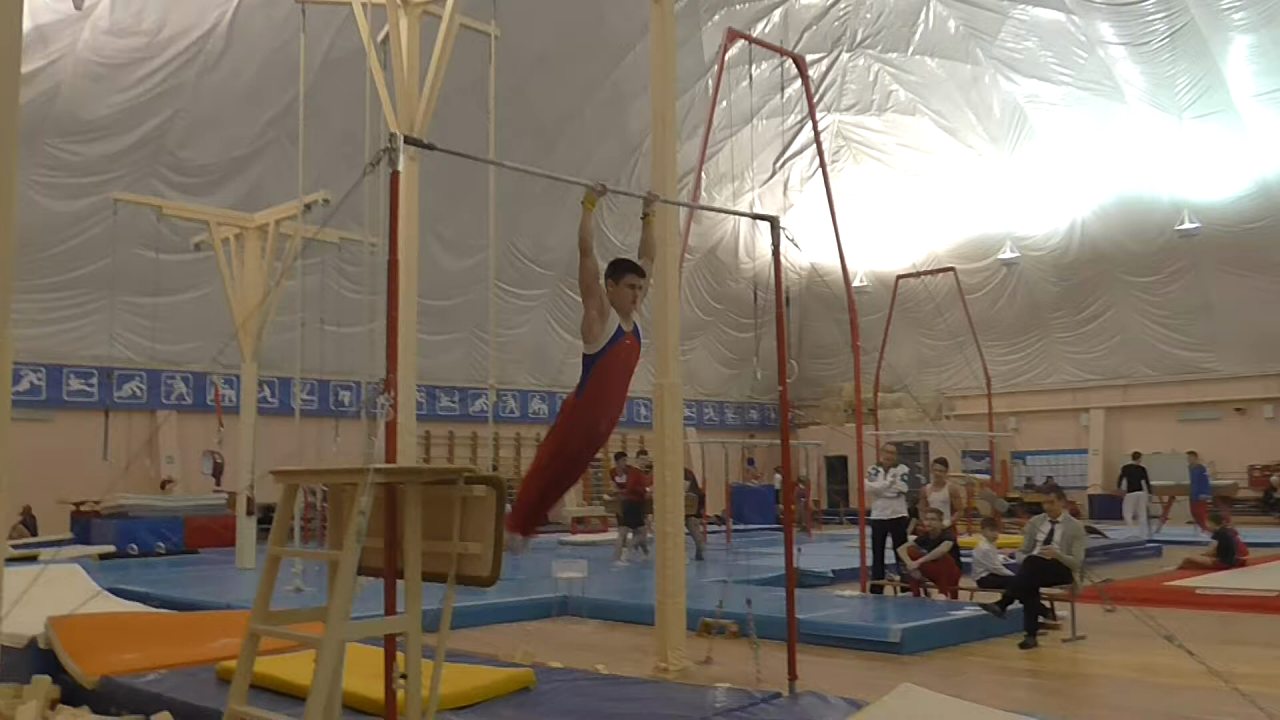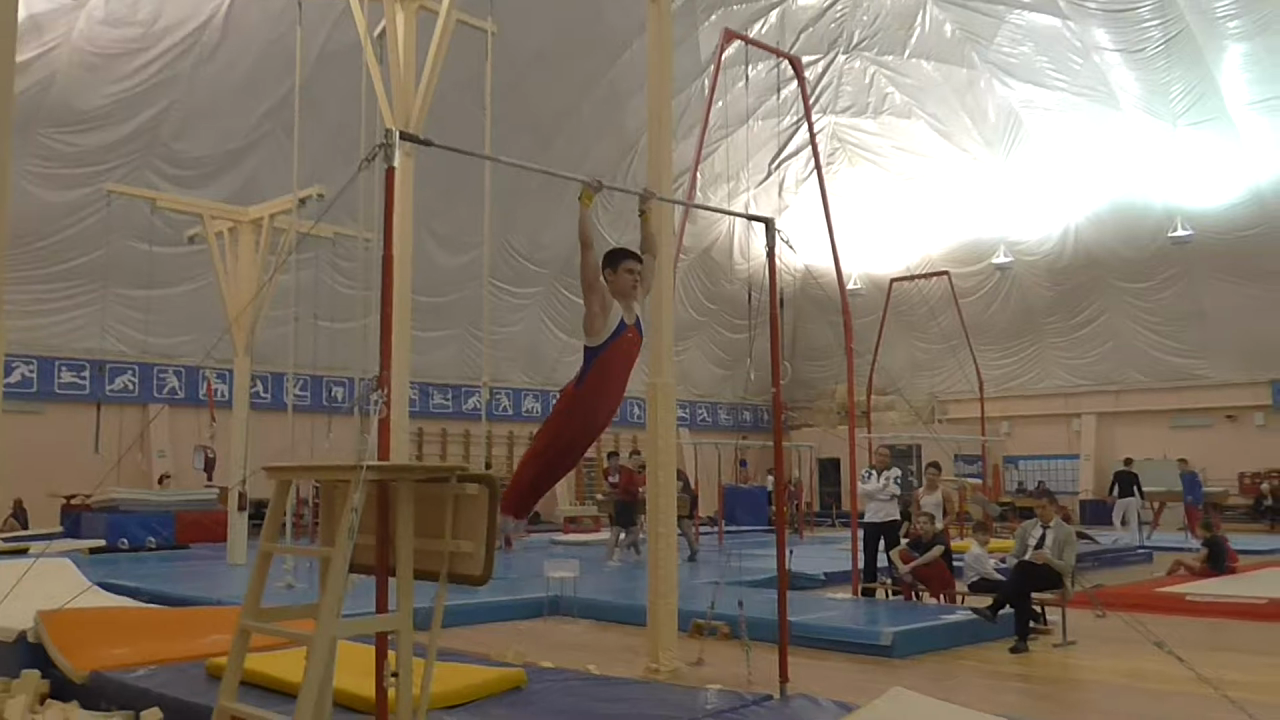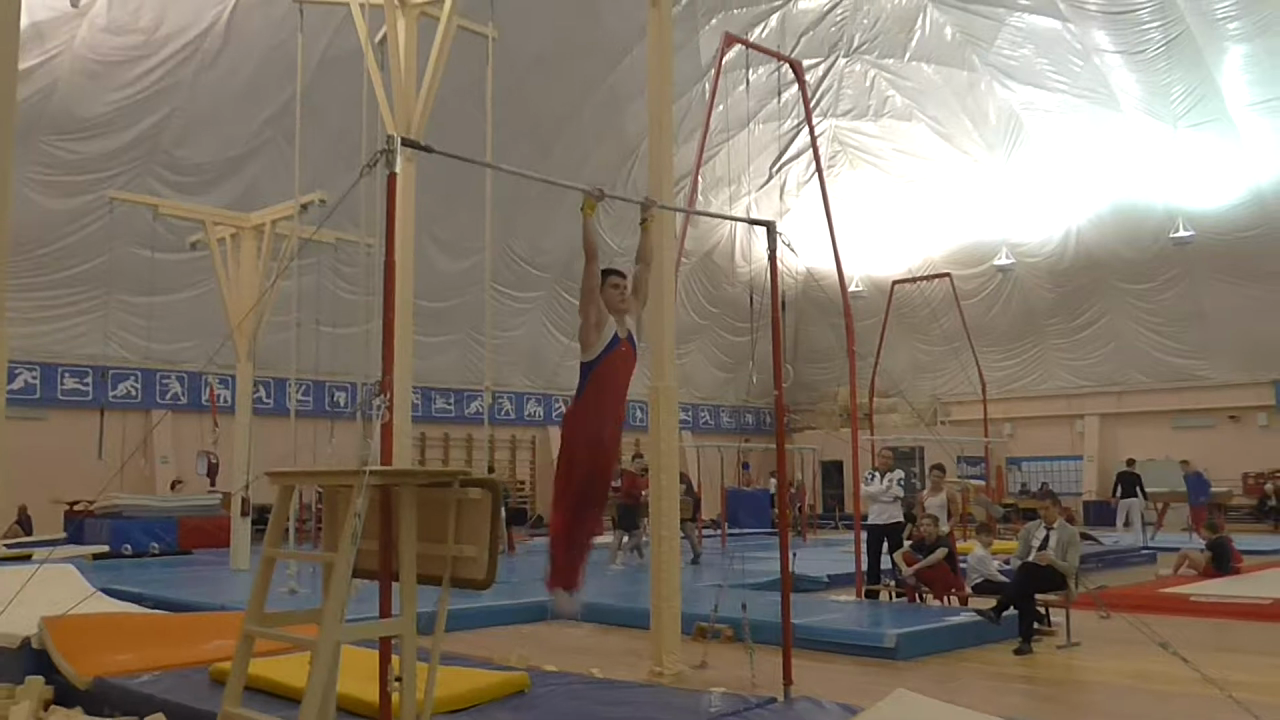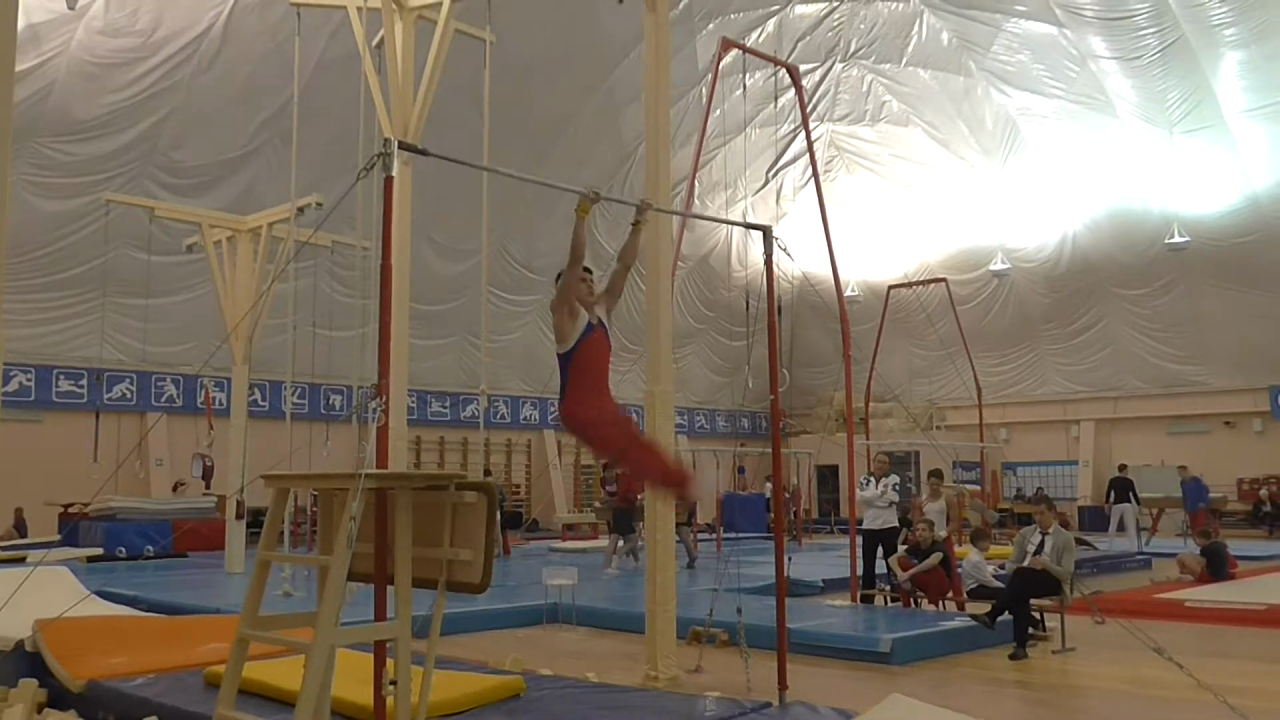
dt=0.2s
person 1, frame 1
left shoulder: (631, 313)
right shoulder: (597, 313)
left elbow: (647, 260)
right elbow: (586, 252)
left wrist: (648, 218)
right wrist: (589, 205)
left hip: (605, 419)
right hip: (580, 415)
left knee: (567, 476)
right knee: (549, 472)
left ankle: (525, 525)
right ankle: (517, 524)
person 1, frame 2
left shoulder: (635, 306)
right shoulder: (600, 305)
left elbow: (649, 254)
right elbow: (588, 246)
left wrist: (645, 214)
right wrist: (586, 200)
left hip: (603, 408)
right hip: (580, 405)
left knee: (562, 463)
right knee: (544, 460)
left ankle: (518, 510)
right ankle: (511, 511)
person 1, frame 3
left shoulder: (629, 319)
right shoulder: (594, 319)
left elbow: (643, 269)
right elbow: (592, 261)
left wrist: (646, 225)
right wrist: (588, 212)
left hip: (610, 425)
right hip: (584, 423)
left knee: (592, 503)
right knee: (570, 509)
left ankle: (568, 582)
right ankle: (561, 583)
person 1, frame 4
left shoulder: (600, 312)
right shoulder: (568, 310)
left elbow: (625, 266)
right elbow: (576, 256)
left wrist: (638, 225)
right wrist: (583, 213)
left hip: (601, 405)
right hip: (580, 410)
right knee: (629, 442)
right ankle: (680, 482)
